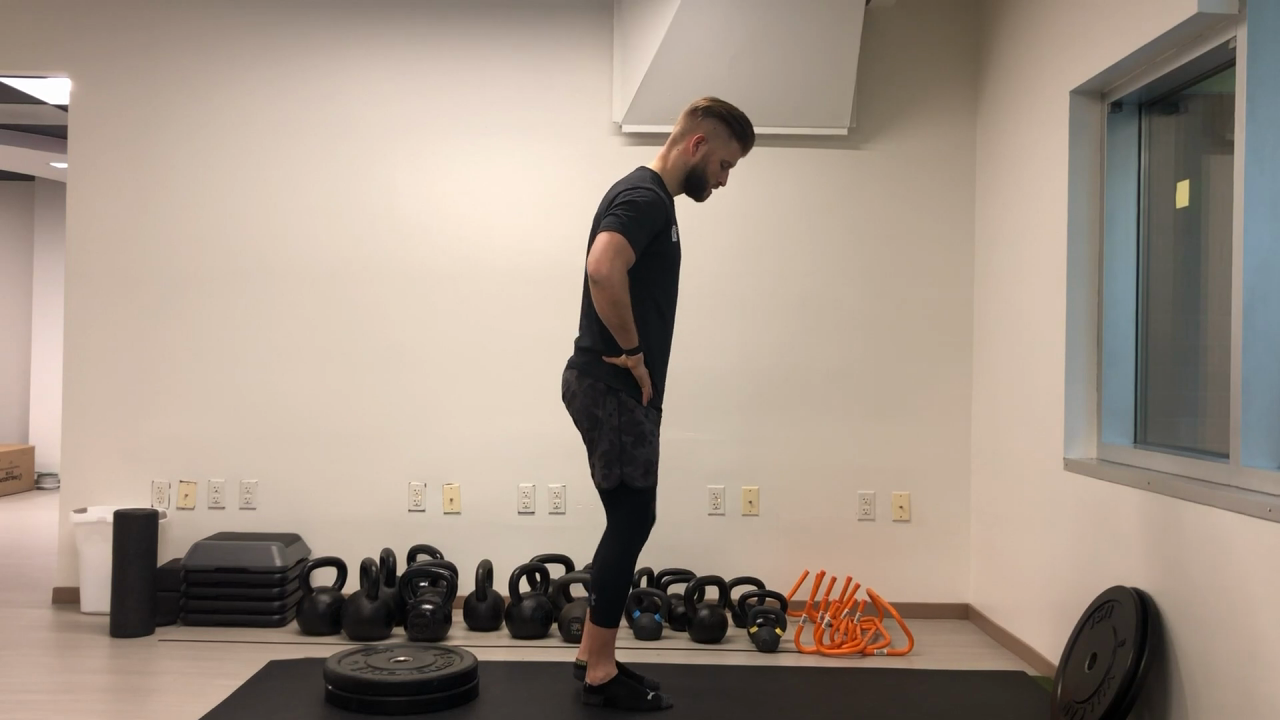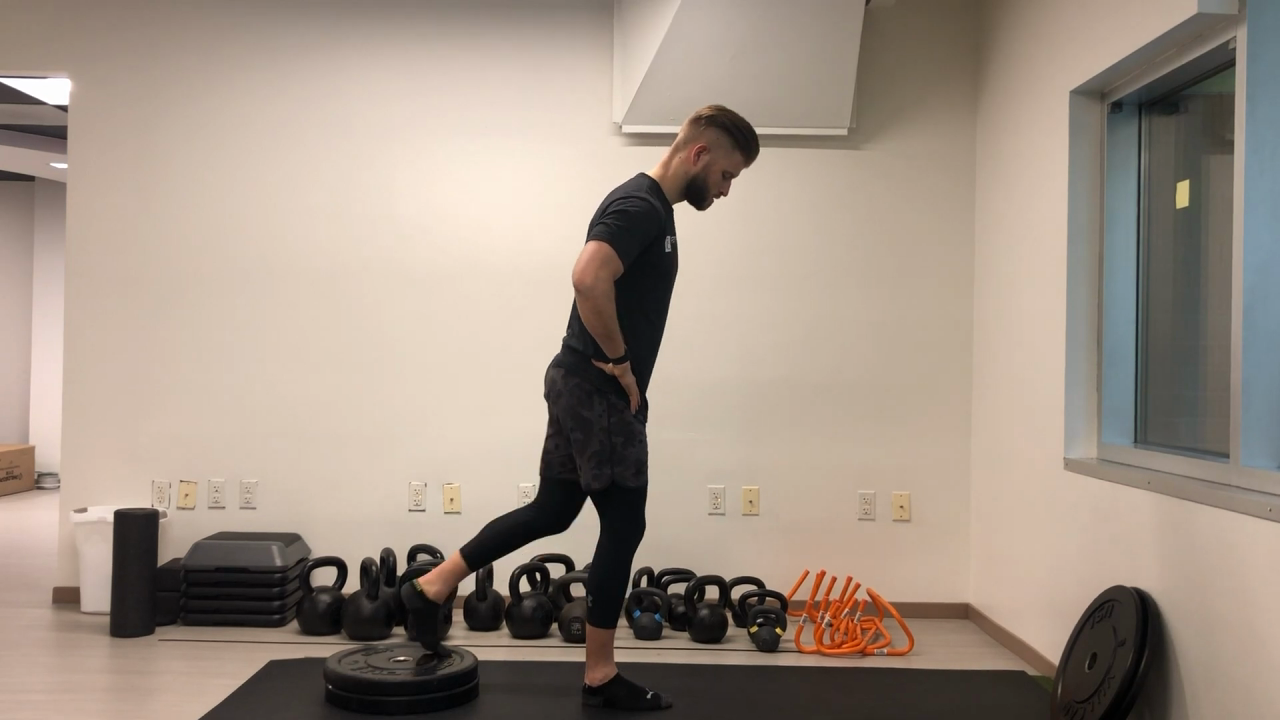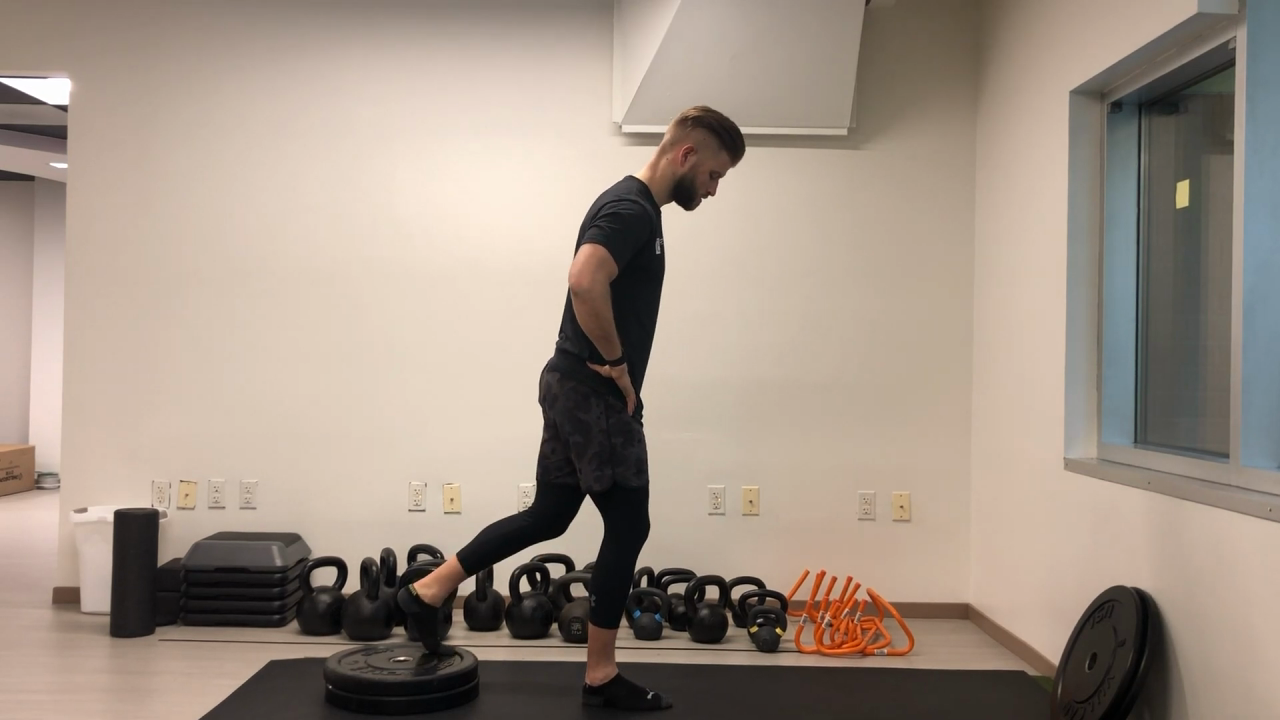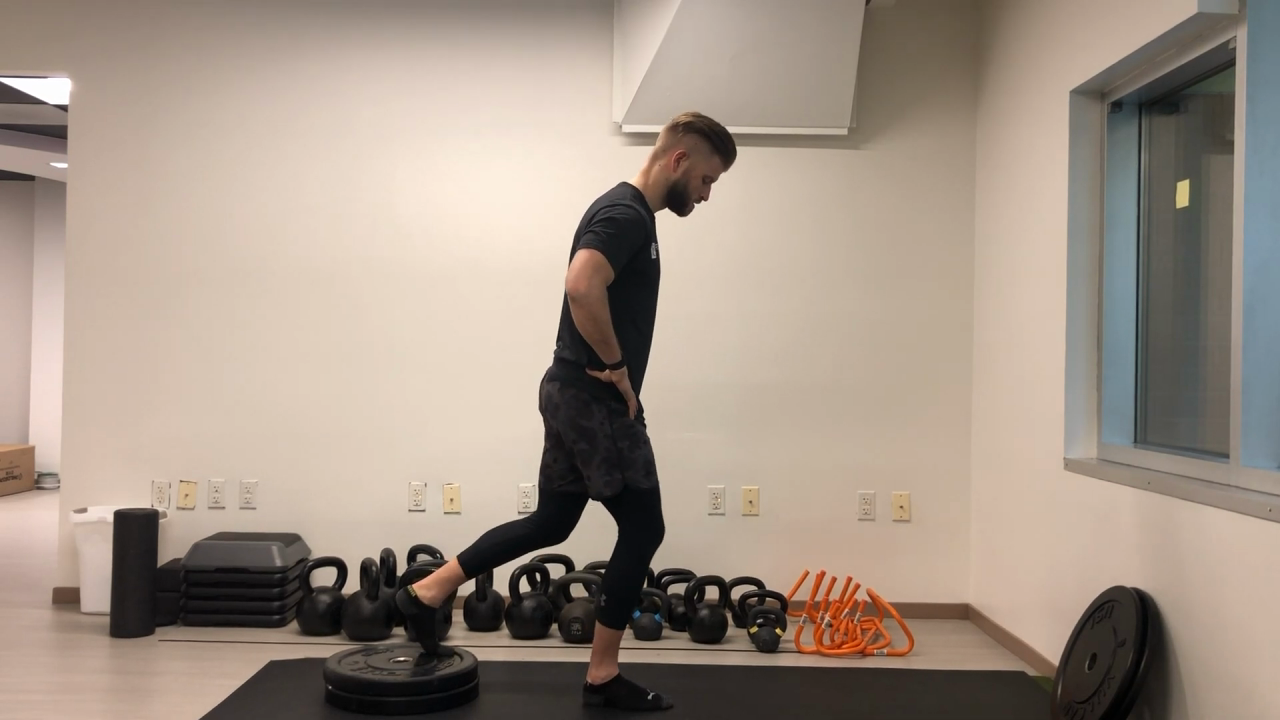
dt=0.7s
person 1, frame 1
left shoulder: (649, 197)
right shoulder: (643, 197)
right elbow: (603, 270)
right wrist: (631, 352)
left hip: (613, 387)
right hip: (613, 387)
left knee: (629, 520)
right knee: (631, 523)
left ankle: (593, 655)
right ankle: (600, 672)
person 1, frame 2
left shoulder: (652, 207)
right shoulder: (640, 206)
right elbow: (589, 278)
right wrist: (620, 363)
left hip: (583, 385)
right hip: (598, 389)
left knee: (553, 510)
right knee: (623, 526)
left ankle: (430, 587)
right ankle: (600, 675)
person 1, frame 3
left shoulder: (635, 206)
right shoulder: (631, 209)
right elbow: (585, 282)
right wrist: (616, 363)
left hip: (575, 386)
right hip: (593, 391)
left knee: (550, 514)
right knee: (628, 526)
left ankle: (428, 591)
right ankle: (601, 676)
person 1, frame 4
left shoulder: (629, 212)
right shoulder: (625, 214)
right elbow: (581, 286)
right wrist: (617, 368)
left hip: (573, 392)
right hip: (592, 398)
left knee: (551, 520)
right knee: (643, 529)
left ankle: (427, 593)
right ankle: (603, 676)
